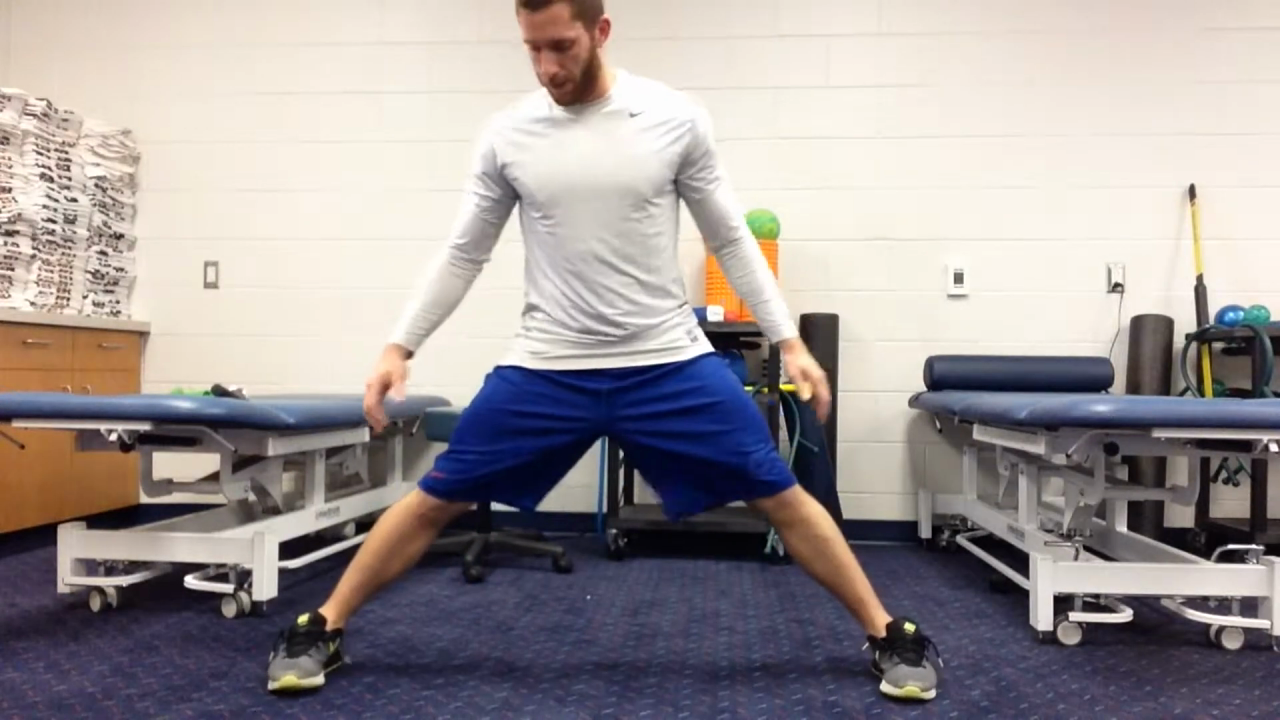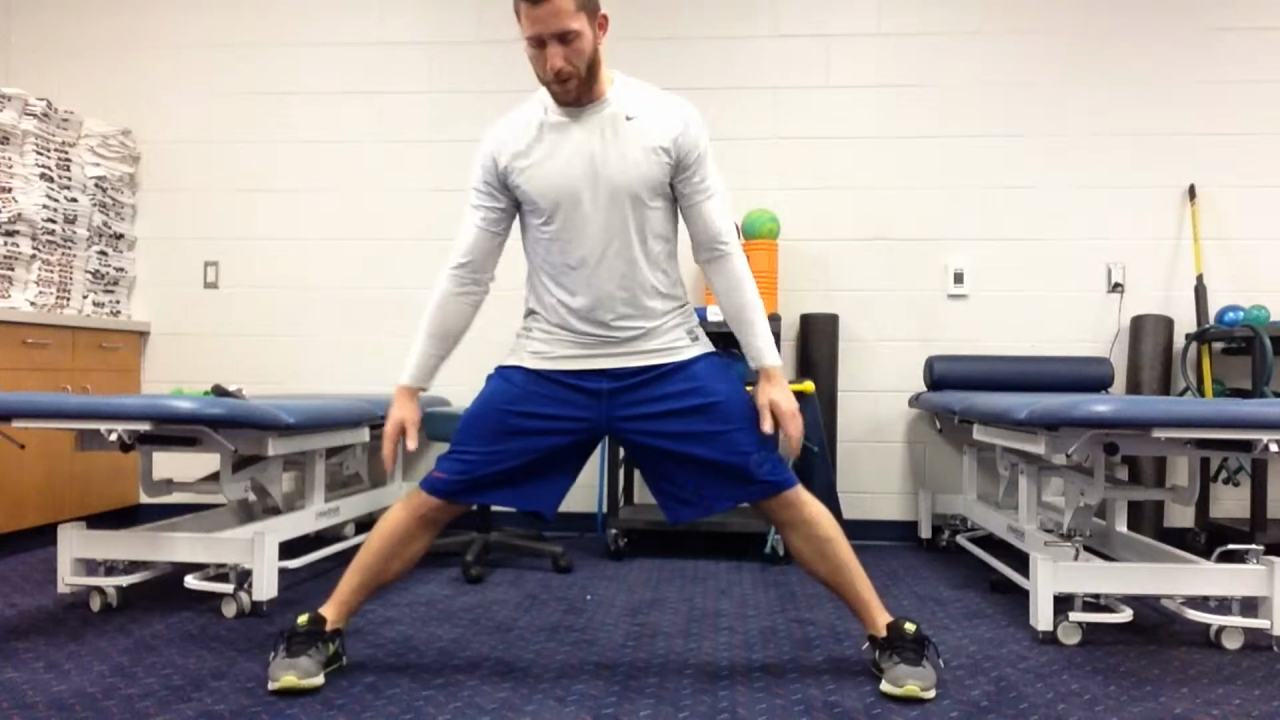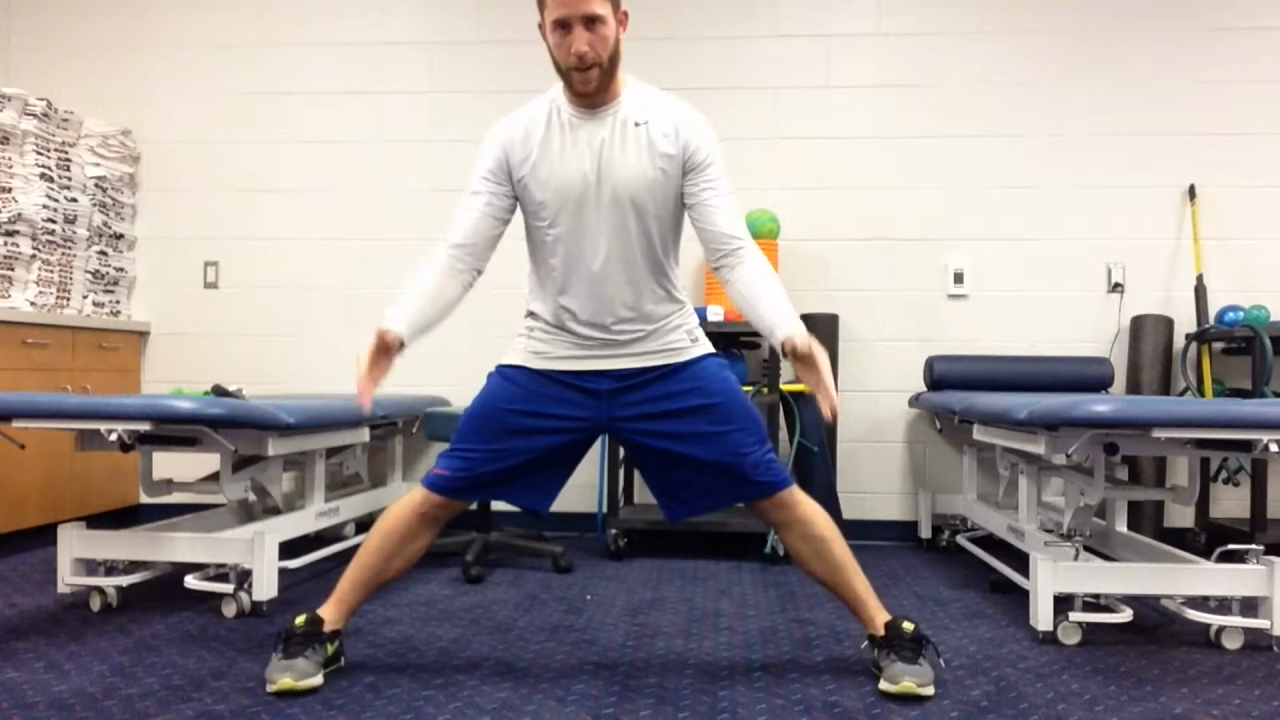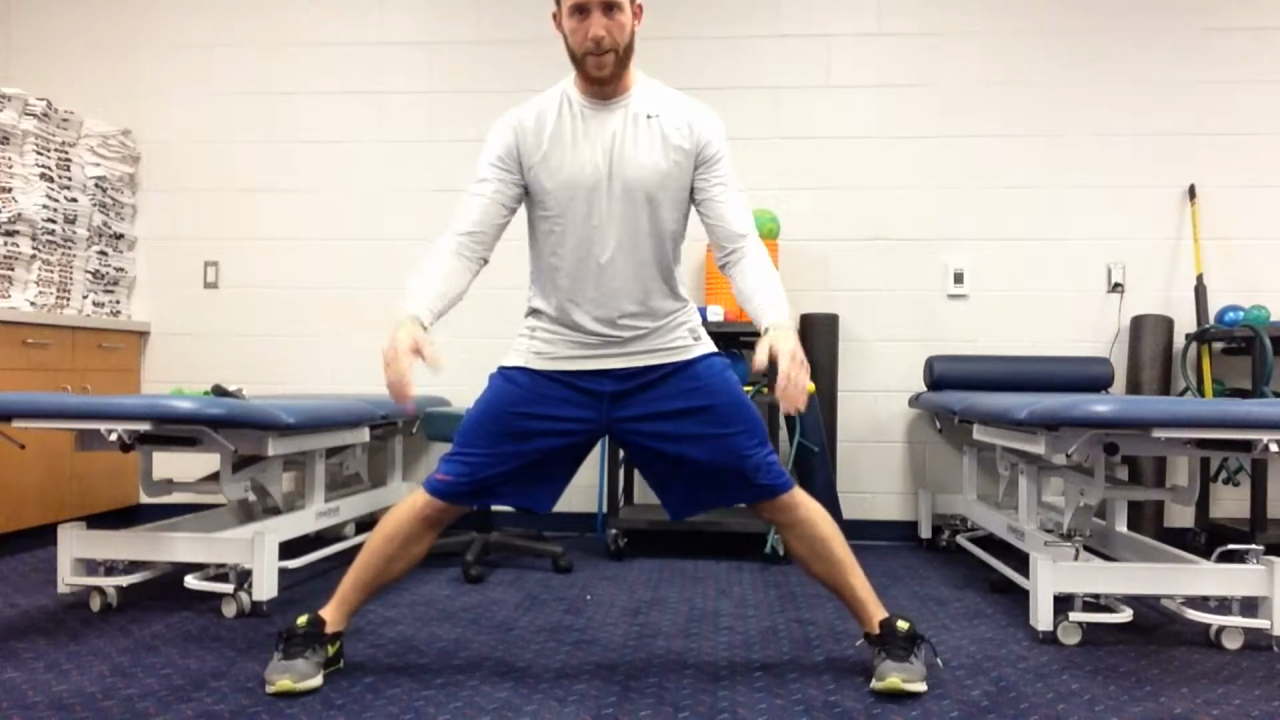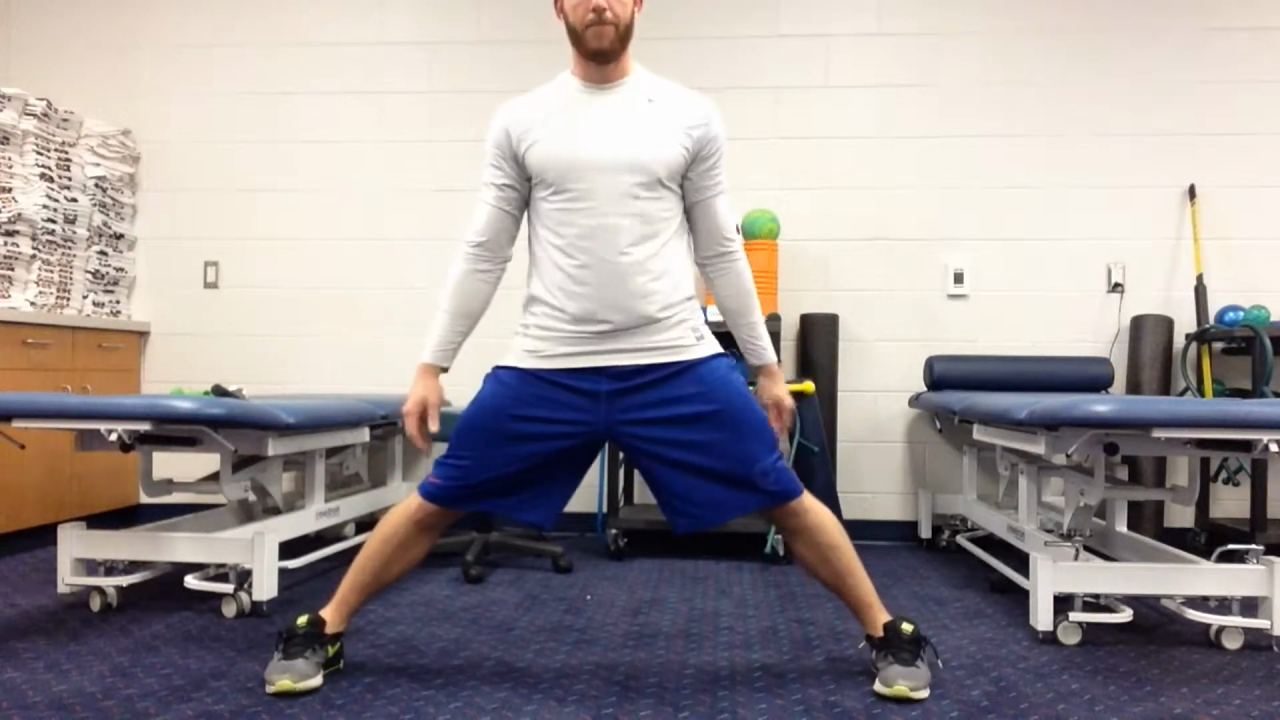
dt=0.3s
person 1, frame 1
left shoulder: (676, 119)
right shoulder: (507, 135)
left elbow: (729, 239)
right elbow: (464, 254)
left wrist: (787, 338)
right wrist: (400, 346)
left hip: (668, 363)
right hip: (546, 369)
left knee: (779, 494)
right knee: (437, 498)
left ankle: (888, 636)
right ankle: (320, 630)
person 1, frame 2
left shoulder: (672, 121)
right shoulder: (505, 143)
left elbow: (719, 253)
right elbow: (468, 274)
left wrist: (769, 367)
right wrist: (410, 385)
left hip: (670, 365)
right hip: (547, 370)
left knee: (782, 494)
right knee: (434, 498)
left ankle: (889, 635)
right ankle: (321, 629)
person 1, frame 3
left shoulder: (680, 128)
right shoulder: (514, 138)
left elbow: (732, 251)
right elbow: (461, 255)
left wrist: (790, 333)
right wrist: (396, 329)
left hip: (669, 363)
right hip: (548, 367)
left knee: (777, 495)
right knee: (439, 495)
left ankle: (888, 635)
right ankle: (320, 631)
person 1, frame 4
left shoulder: (691, 123)
right shoulder: (523, 128)
left elbow: (738, 247)
right elbow: (466, 243)
left wrist: (779, 327)
right wrist: (414, 317)
left hip: (673, 365)
right hip: (549, 368)
left knee: (777, 496)
right knee: (441, 500)
left ankle: (885, 632)
right ankle: (321, 630)
person 1, frame 5
left shoulder: (690, 115)
right shoulder: (520, 120)
left elbow: (721, 252)
right elbow: (484, 255)
left wrist: (766, 364)
right wrist: (432, 362)
left hip: (676, 365)
right hip: (546, 370)
left knee: (783, 500)
right knee: (436, 503)
left ankle: (888, 635)
right ankle: (322, 631)
